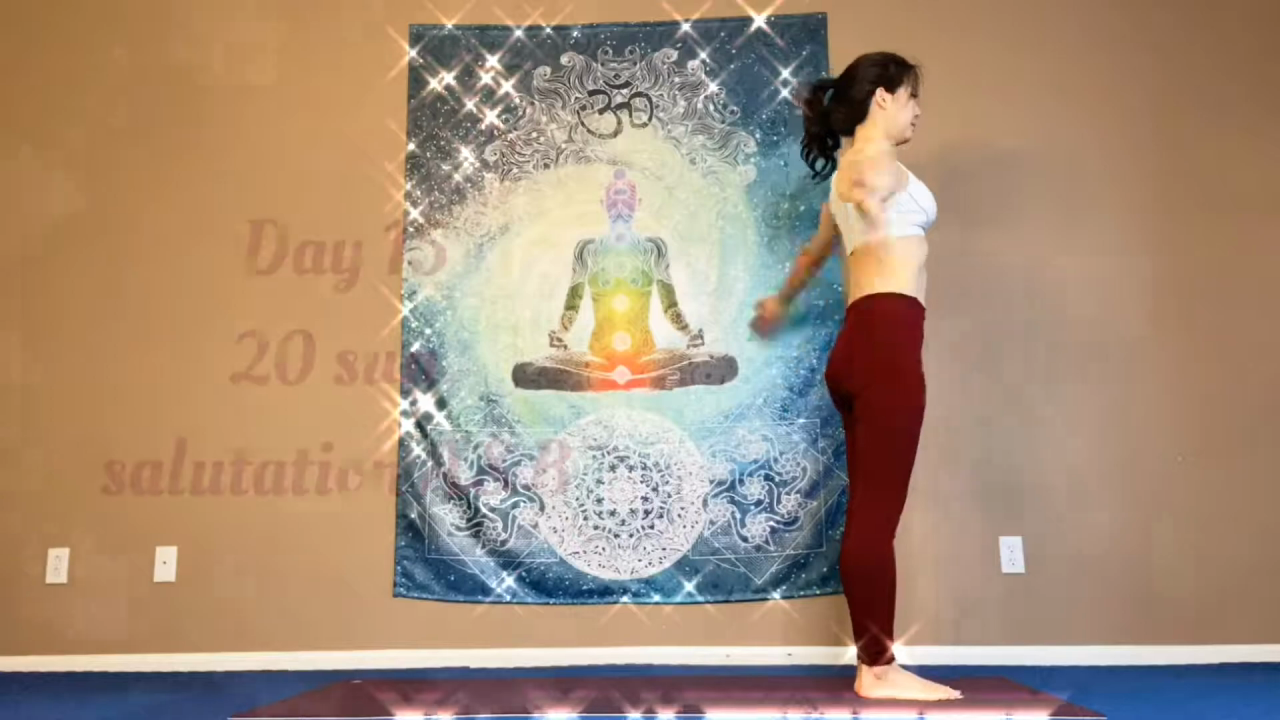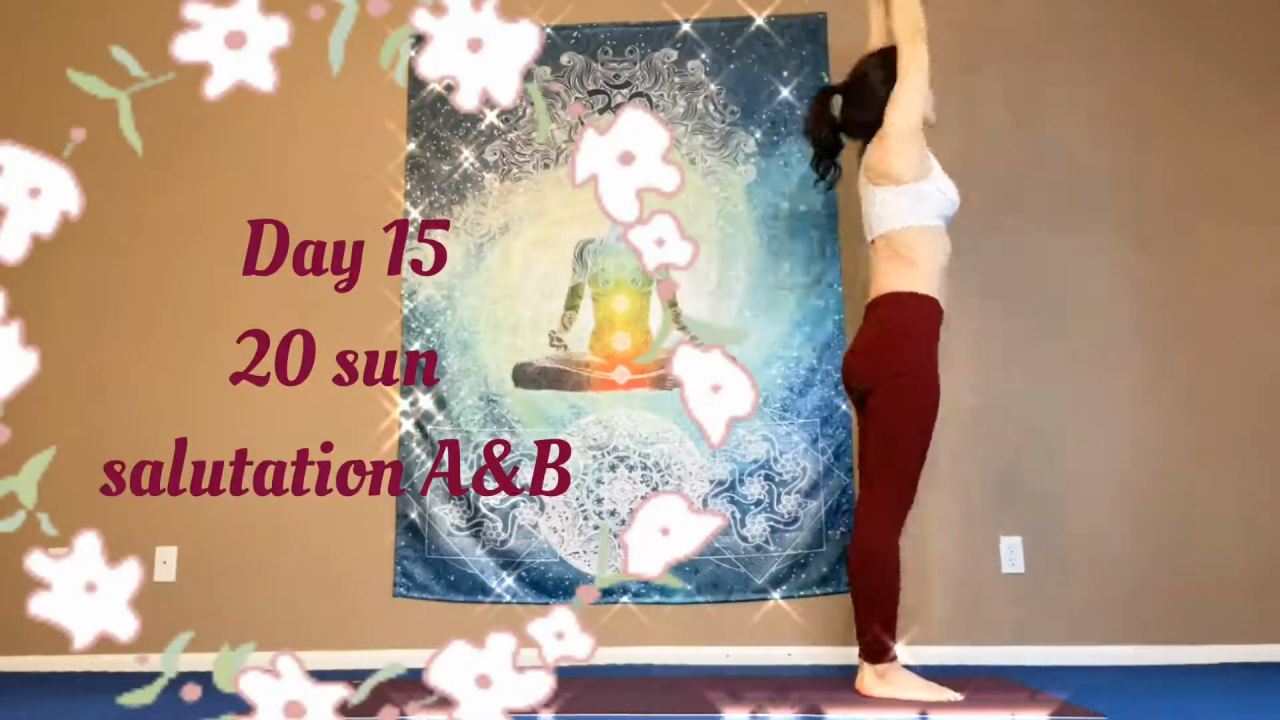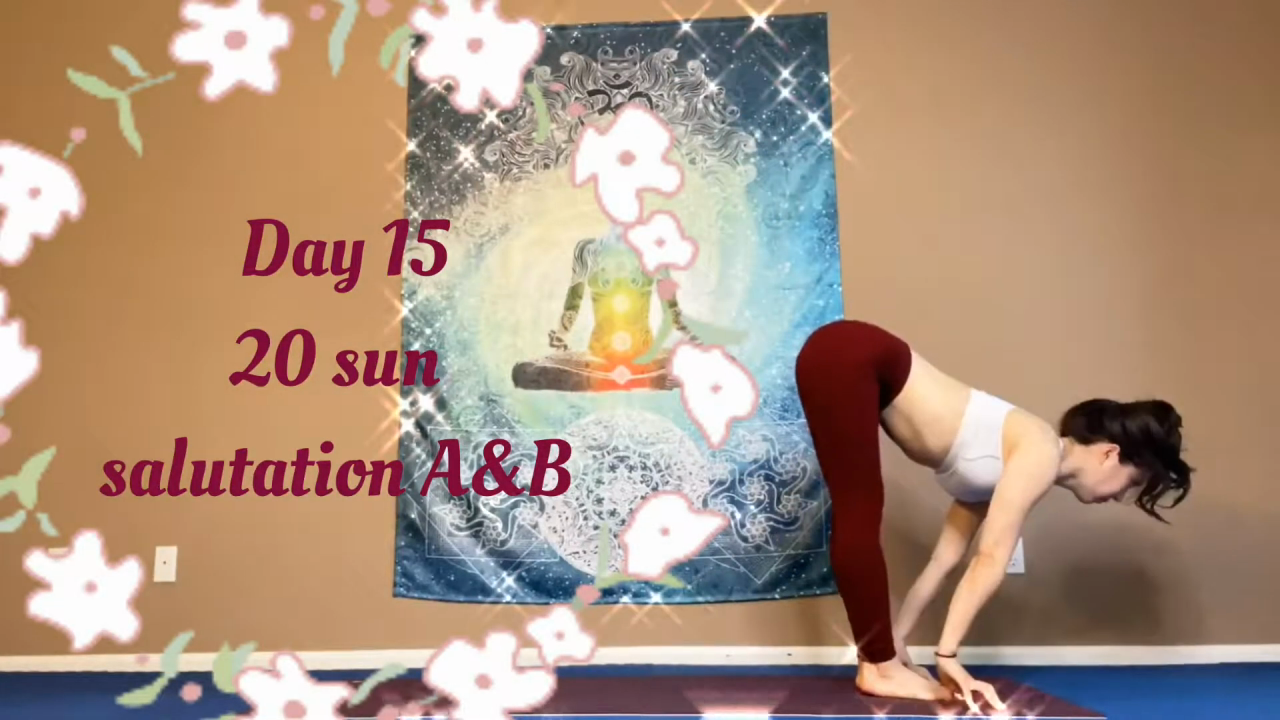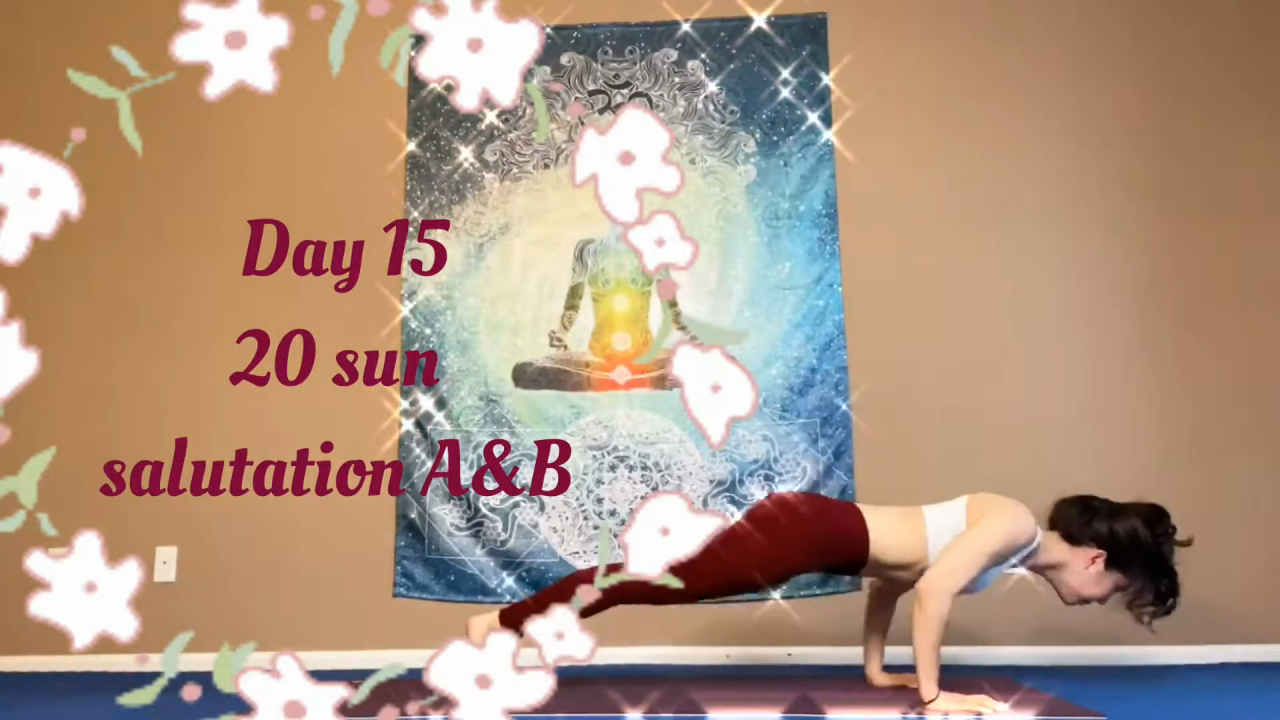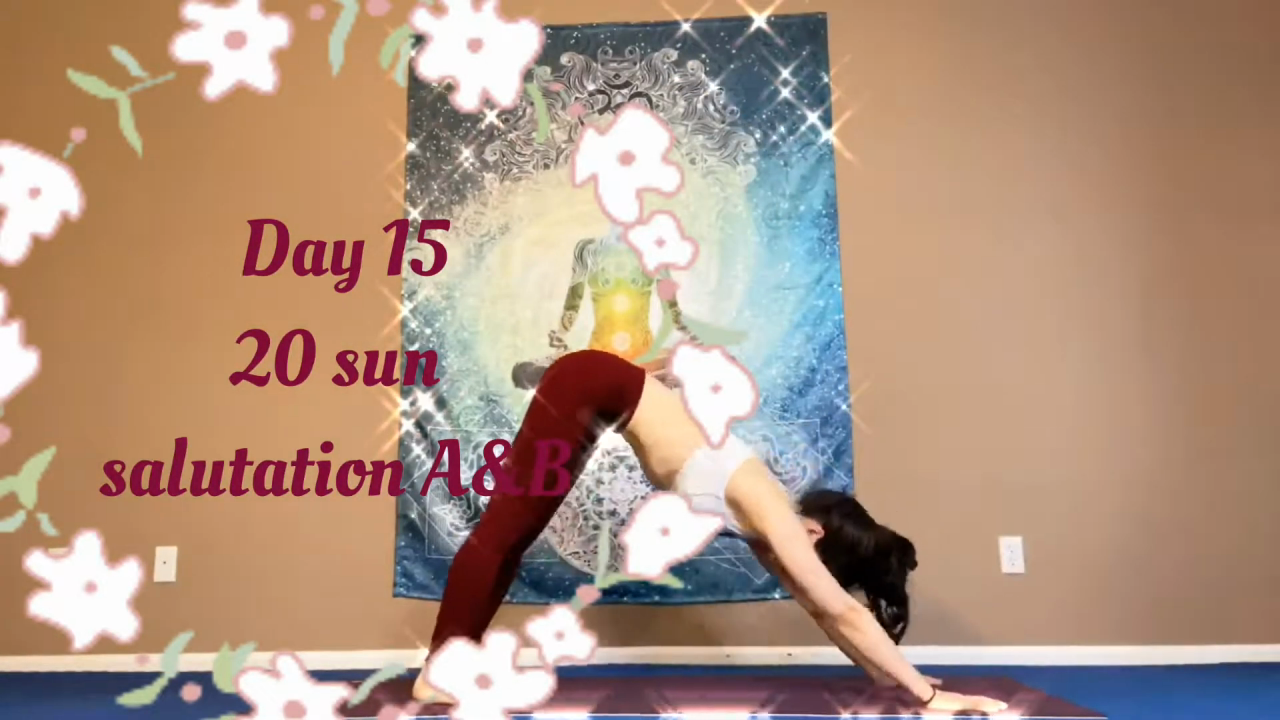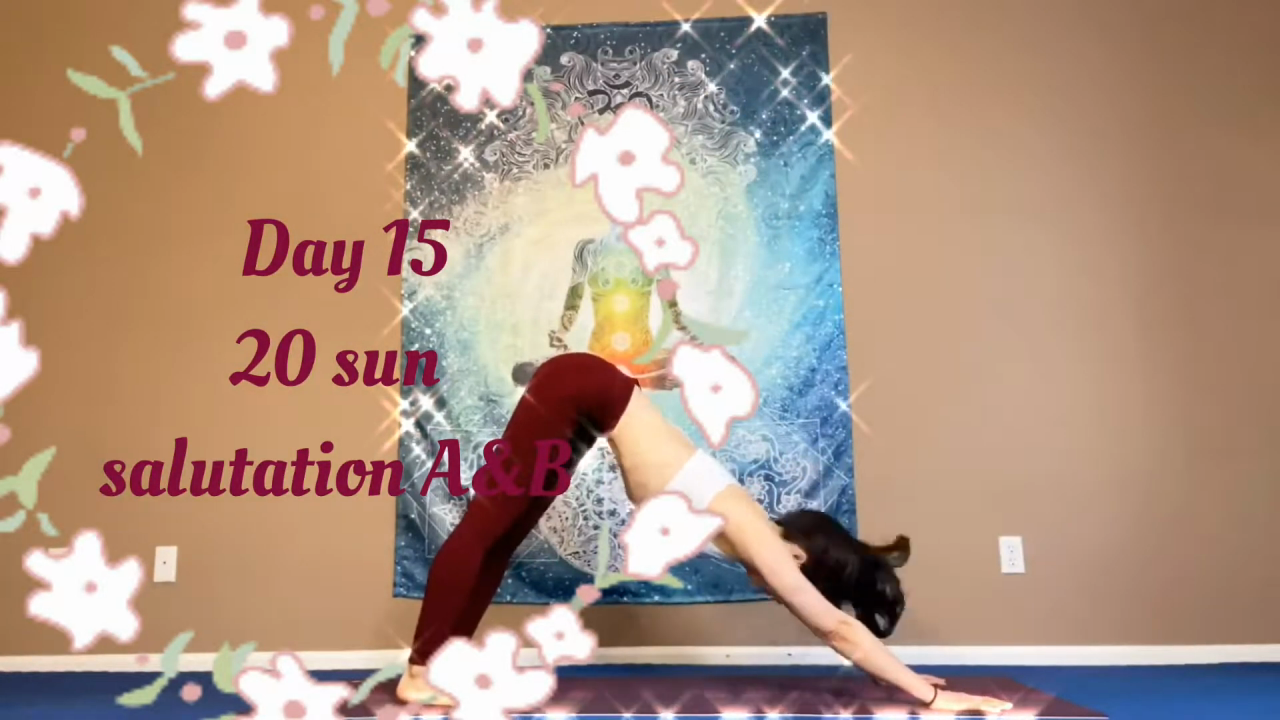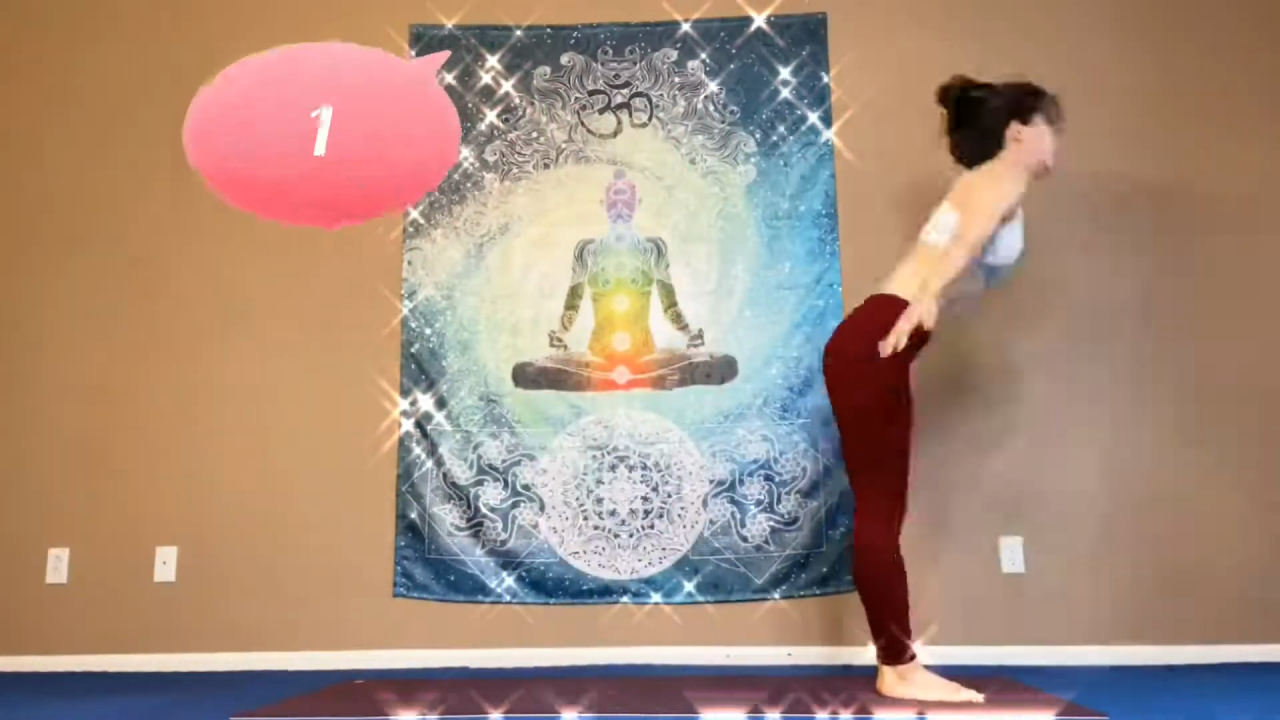
dt=0.7s
person 1, frame 1
left shoulder: (854, 167)
right shoulder: (875, 157)
left elbow: (819, 247)
left wrist: (782, 299)
left hip: (865, 349)
right hip: (885, 343)
left knee: (870, 515)
right knee: (877, 516)
left ankle: (876, 662)
right ankle: (877, 668)
person 1, frame 2
left shoulder: (883, 151)
right shoulder: (898, 142)
left elbow: (888, 58)
right elbow: (913, 65)
left hip: (887, 340)
right hip: (901, 340)
left knee: (880, 511)
right knee: (882, 510)
left ankle: (879, 660)
right ankle: (880, 666)
person 1, frame 3
left shoulder: (1005, 470)
right shoulder: (1040, 453)
left elbow: (946, 554)
right elbow: (991, 556)
left wrist: (894, 638)
right wrist: (946, 655)
left hip: (858, 363)
right hip: (847, 357)
left knee: (859, 517)
right knee: (858, 517)
left ankle: (881, 659)
right ankle: (879, 666)
person 1, frame 4
left shoulder: (1003, 524)
right shoulder: (1015, 525)
left elbow: (903, 567)
right elbow: (935, 592)
left hip: (813, 525)
right hip: (809, 529)
left knee: (675, 580)
right knee: (676, 581)
right ankle: (507, 619)
person 1, frame 5
left shoulder: (769, 526)
right shoulder: (770, 515)
left elbow: (826, 613)
right elbow: (844, 613)
left hip: (607, 394)
right hip: (590, 385)
left knee: (515, 530)
right knee: (506, 526)
person 1, frame 6
left shoulder: (756, 531)
right shoulder: (752, 535)
left elbow: (835, 627)
right elbow: (838, 628)
left hip: (588, 399)
right hip: (576, 391)
left knee: (505, 530)
right knee: (488, 525)
right ankle: (420, 669)
person 1, frame 7
left shoulder: (989, 185)
right shoulder: (1003, 179)
right elbow: (964, 240)
right wrist: (926, 299)
left hip: (876, 344)
right hip: (876, 340)
left knee: (879, 516)
right knee: (879, 520)
left ankle: (897, 664)
right ankle: (898, 668)
person 2, frame 1
left shoulder: (654, 249)
right shoulder: (587, 251)
left elbow: (671, 305)
right elbow: (572, 304)
left wrist: (691, 336)
right wrist: (560, 335)
left hip: (647, 359)
right hip: (598, 359)
left knee: (725, 366)
right knee: (524, 372)
person 2, frame 2
right shoulder: (588, 250)
left elbow: (669, 303)
right elbow: (572, 304)
left wrist: (687, 336)
right wrist: (560, 336)
left hip: (645, 357)
right hip: (599, 357)
right knee: (524, 372)
person 2, frame 3
right shoulder: (588, 250)
left elbow: (670, 304)
right elbow: (572, 304)
right wrist: (560, 334)
left hip: (645, 359)
right hip: (598, 357)
right knee: (524, 372)
person 2, frame 4
right shoulder: (588, 250)
left elbow: (669, 302)
right elbow: (572, 303)
right wrist: (560, 336)
left hip: (645, 358)
right hip: (598, 357)
right knee: (524, 372)
person 2, frame 5
right shoulder: (587, 250)
left elbow: (669, 302)
right elbow: (572, 304)
left wrist: (685, 336)
right wrist: (560, 335)
left hip: (645, 355)
right knee: (524, 372)
person 2, frame 6
right shoulder: (588, 250)
left elbow: (669, 300)
right elbow: (572, 303)
left wrist: (686, 335)
right wrist: (560, 337)
left hip: (645, 357)
right hip: (599, 354)
person 2, frame 7
left shoulder: (654, 248)
right shoulder: (587, 250)
left elbow: (670, 305)
right elbow: (572, 304)
left wrist: (690, 335)
right wrist: (558, 338)
left hip: (646, 355)
right hip: (598, 357)
left knee: (725, 365)
right knee: (524, 372)
